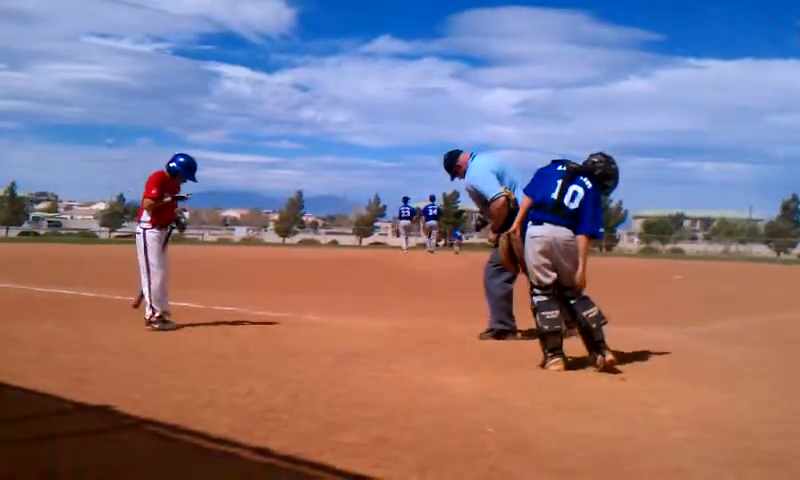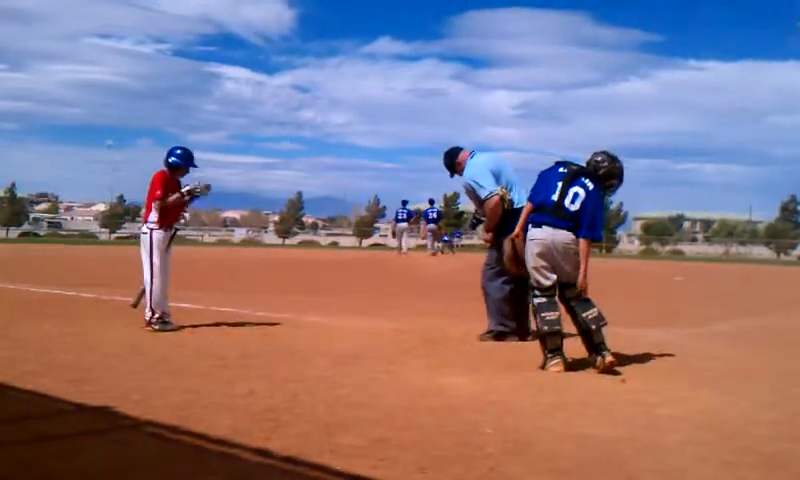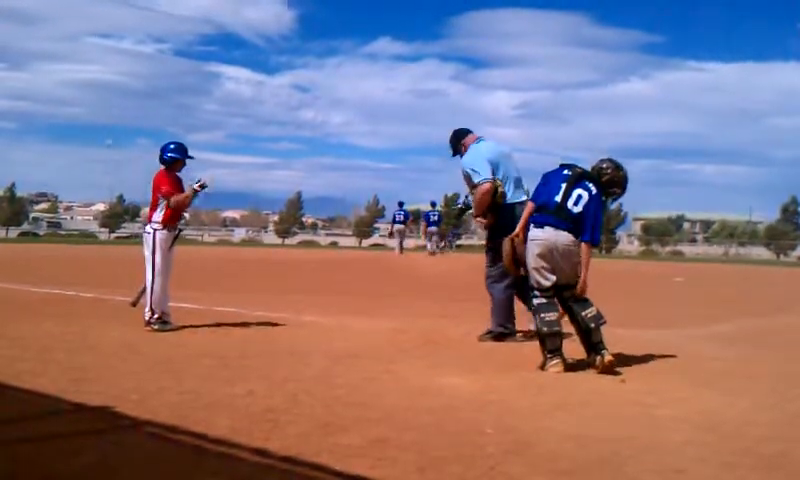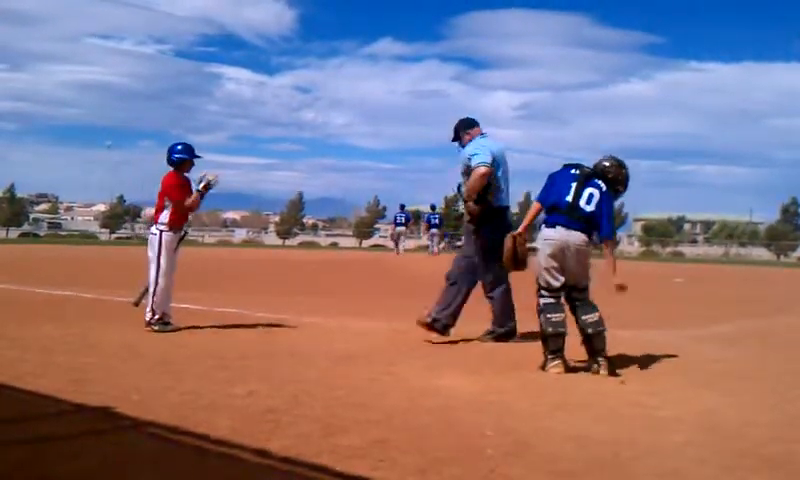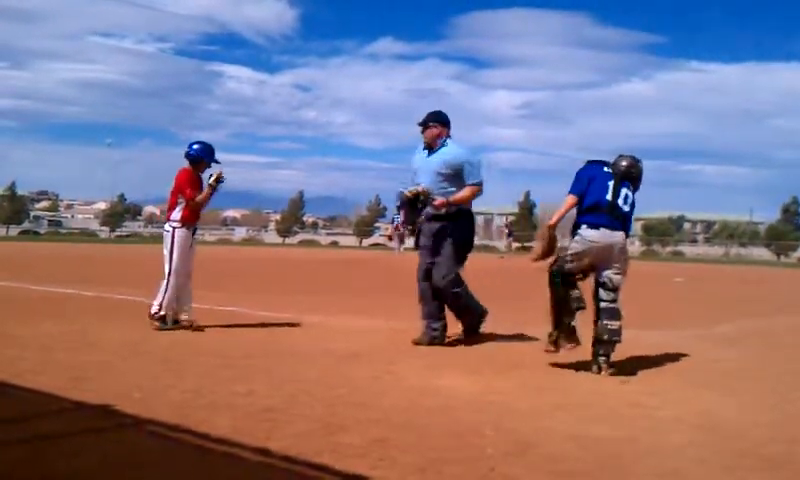
dt=0.5s
person 1, frame 1
left shoulder: (552, 168)
right shoulder: (592, 190)
left elbow: (529, 196)
right elbow: (585, 233)
left wrist: (516, 224)
right wrist: (582, 268)
left hip: (538, 231)
right hip: (566, 236)
left knee: (542, 292)
right knee: (572, 292)
left ankle: (554, 355)
right ankle: (600, 350)
person 1, frame 2
left shoulder: (556, 169)
right shoulder: (594, 192)
left elbow: (531, 200)
right elbow: (585, 236)
left wrist: (519, 228)
right wrist: (582, 272)
left hip: (537, 234)
right hip: (566, 239)
left knee: (543, 293)
right knee: (574, 294)
left ankle: (554, 355)
right ankle: (600, 352)
person 1, frame 3
left shoulder: (559, 172)
right shoulder: (596, 196)
left elbow: (533, 201)
right elbow: (587, 240)
left wrist: (520, 228)
right wrist: (583, 276)
left hip: (538, 234)
right hip: (567, 240)
left knee: (543, 294)
right knee: (572, 294)
left ankle: (553, 356)
right ankle: (599, 352)
person 1, frame 4
left shoulder: (565, 172)
right shoulder: (605, 193)
left elbow: (540, 201)
right elbow: (606, 236)
left wrist: (523, 227)
right wrist: (613, 273)
left hip: (551, 234)
right hip: (580, 239)
left knee: (549, 295)
right knee: (580, 296)
left ankle: (554, 358)
right ankle: (598, 359)
person 1, frame 5
left shoulder: (592, 169)
right shoulder: (629, 191)
left elbow: (575, 195)
left wrist: (555, 219)
right wrist: (592, 265)
left hip: (590, 233)
right hip: (618, 239)
left knee: (560, 272)
right knee: (608, 298)
left ankle: (564, 333)
right ankle: (602, 359)
person 2, frame 1
left shoulder: (474, 174)
right shoulder: (485, 159)
left elbow: (500, 201)
left wrist: (495, 229)
right wrist: (495, 225)
left hip: (516, 222)
left knee: (496, 273)
left ankle: (503, 328)
person 2, frame 2
left shoulder: (472, 172)
right shoulder: (487, 157)
left elbow: (494, 201)
left wrist: (488, 229)
right wrist: (491, 225)
left hip: (512, 223)
left knee: (493, 276)
right knee: (519, 277)
left ankle: (502, 329)
right ankle: (521, 328)
person 2, frame 3
left shoulder: (471, 157)
right shoulder: (497, 147)
left elbow: (485, 188)
left wrist: (477, 213)
left hip: (505, 216)
right hip: (523, 211)
left knee: (498, 274)
left ankle: (502, 330)
person 2, frame 4
left shoulder: (477, 147)
right shoulder: (494, 147)
left elbow: (482, 172)
left wrist: (468, 197)
right wrist: (471, 197)
left hip: (488, 219)
right hip: (487, 218)
left knee: (493, 276)
right knee: (462, 271)
left ankle: (504, 329)
right ankle: (440, 320)
person 2, frame 5
left shoulder: (458, 154)
right shoulder: (420, 154)
left elbow: (476, 187)
right elbow: (418, 186)
left wrist: (449, 201)
left hip: (453, 224)
right hip: (428, 223)
left knee: (445, 278)
right knee: (426, 278)
left ankle: (474, 317)
right ankle: (434, 331)
person 3, frame 1
left shoulder: (174, 184)
right shoulder: (157, 178)
right elbow: (147, 204)
left wrist: (175, 220)
right wrist: (169, 199)
left hip: (162, 231)
right hip: (149, 231)
left knee: (161, 274)
right knee: (153, 273)
left ankle: (160, 314)
right ankle: (153, 316)
person 3, frame 2
left shoulder: (174, 181)
right shoulder: (161, 178)
left elbow: (177, 208)
right elbow: (160, 205)
left wrist: (190, 196)
right wrist: (180, 193)
left hip: (166, 232)
right hip: (154, 231)
left knee: (162, 275)
right knee: (154, 274)
left ankle: (161, 315)
right ankle: (152, 317)
person 3, frame 3
left shoulder: (175, 179)
right shoulder: (163, 177)
left elbow: (182, 205)
right elbow: (174, 203)
left wrist: (194, 191)
right wrist: (194, 189)
left hip: (168, 231)
right hip: (157, 231)
left knee: (163, 275)
right knee: (156, 274)
left ankle: (161, 315)
right ankle: (152, 317)
person 3, frame 4
left shoulder: (184, 181)
right shoulder: (171, 179)
left elbow: (193, 207)
right elbow: (186, 207)
left wrist: (203, 190)
right wrist: (201, 189)
left hip: (175, 233)
right hip: (163, 233)
left knee: (167, 277)
right knee: (159, 276)
left ankle: (162, 317)
right ankle: (153, 318)
person 3, frame 5
left shoulder: (196, 178)
right shoulder: (185, 175)
left elbow: (201, 205)
right elbow: (195, 204)
left wrist: (213, 185)
right wrist: (211, 185)
left hip: (188, 230)
right hip: (177, 230)
left knee: (185, 275)
right knee: (173, 274)
left ankle: (181, 315)
right ankle: (157, 313)
